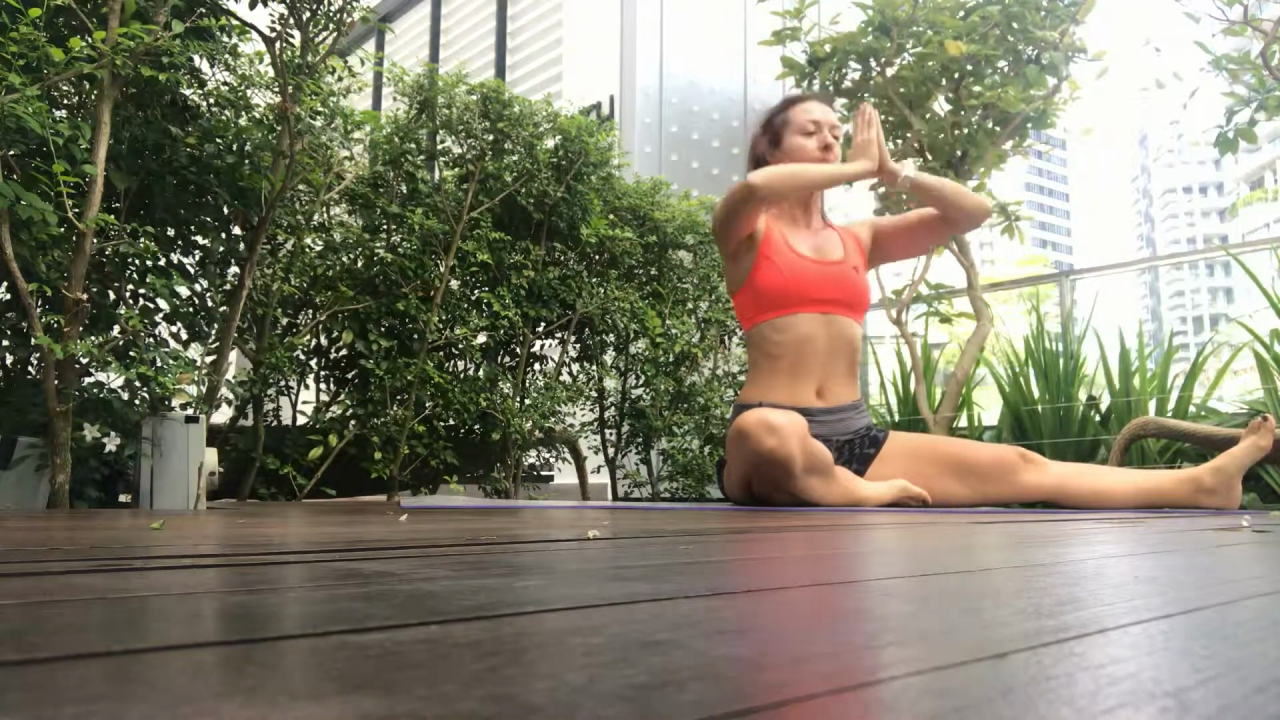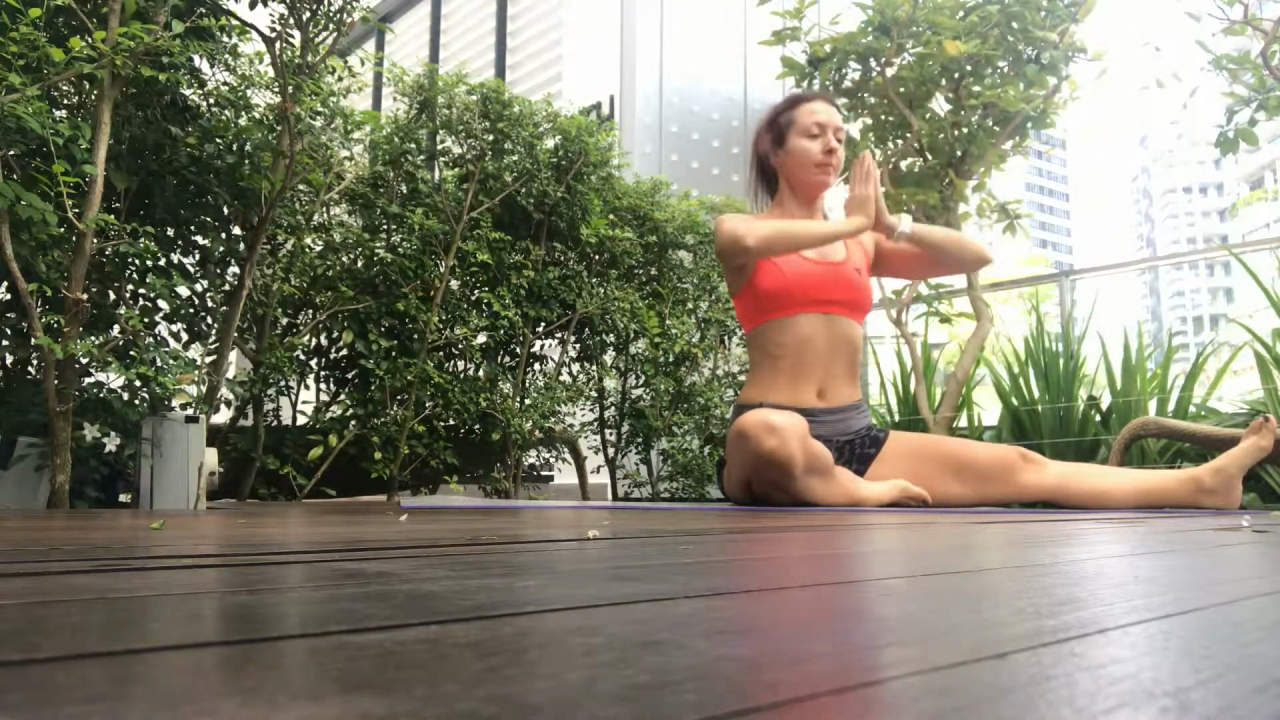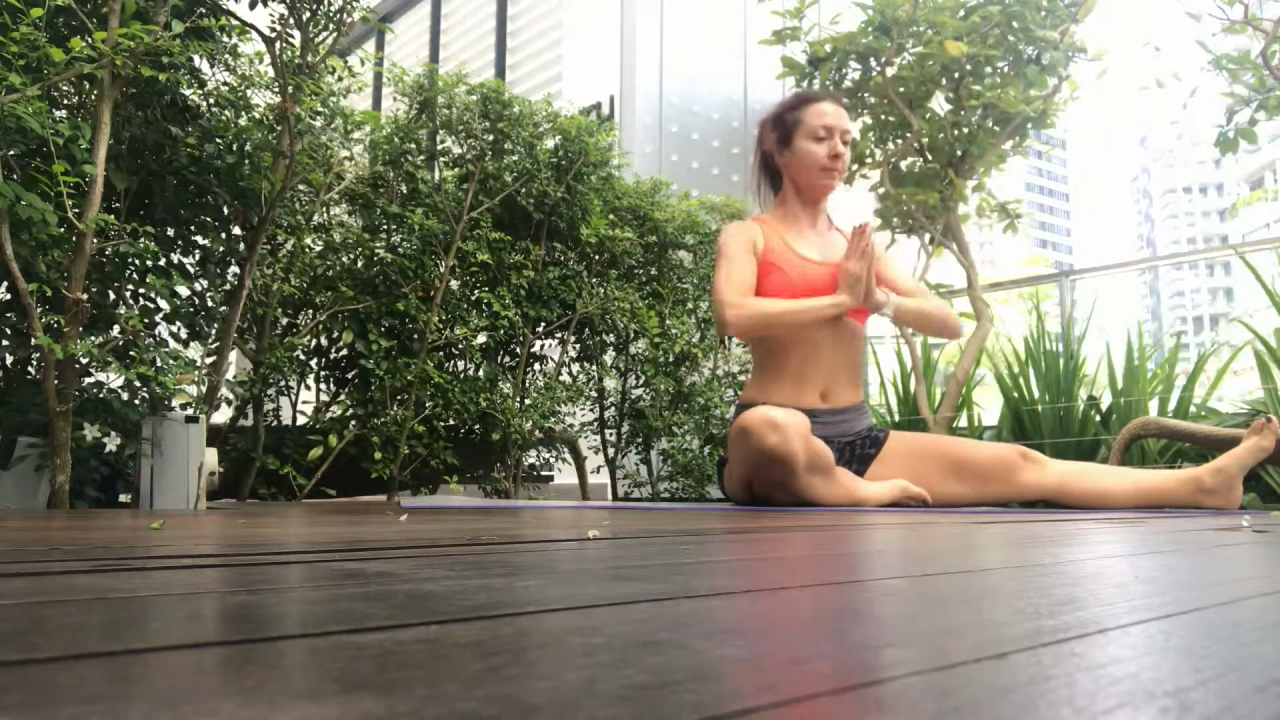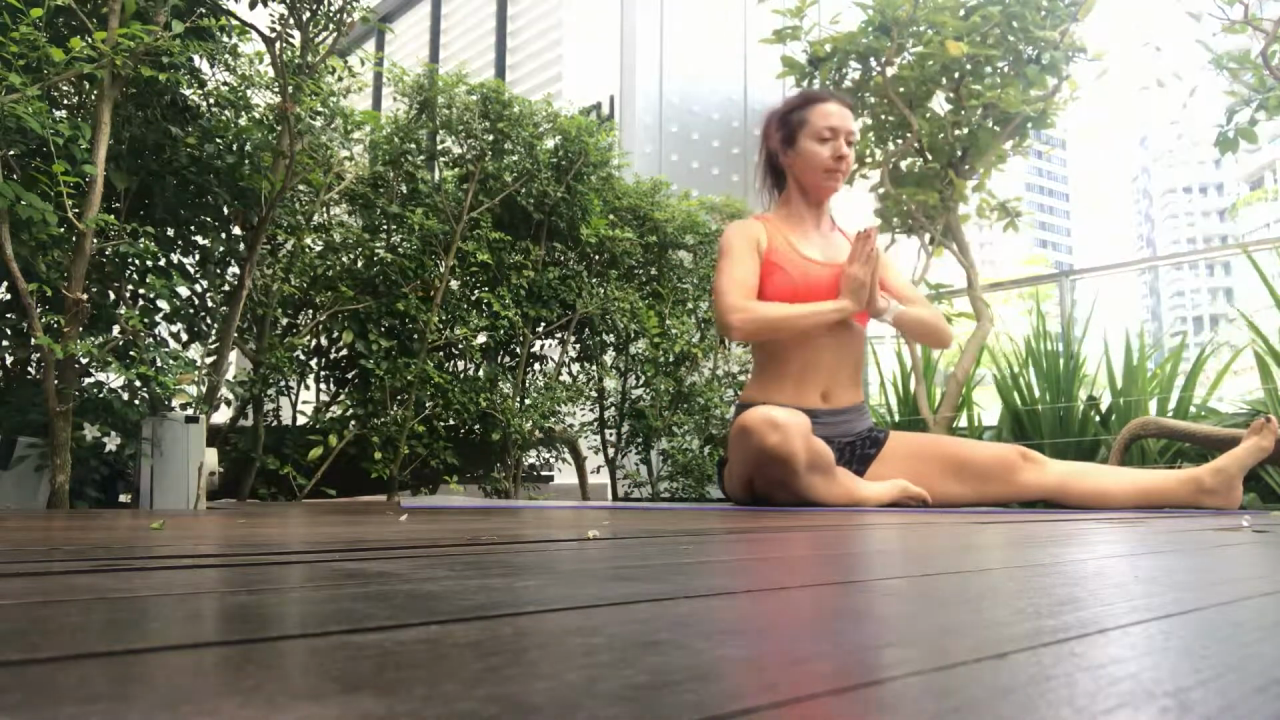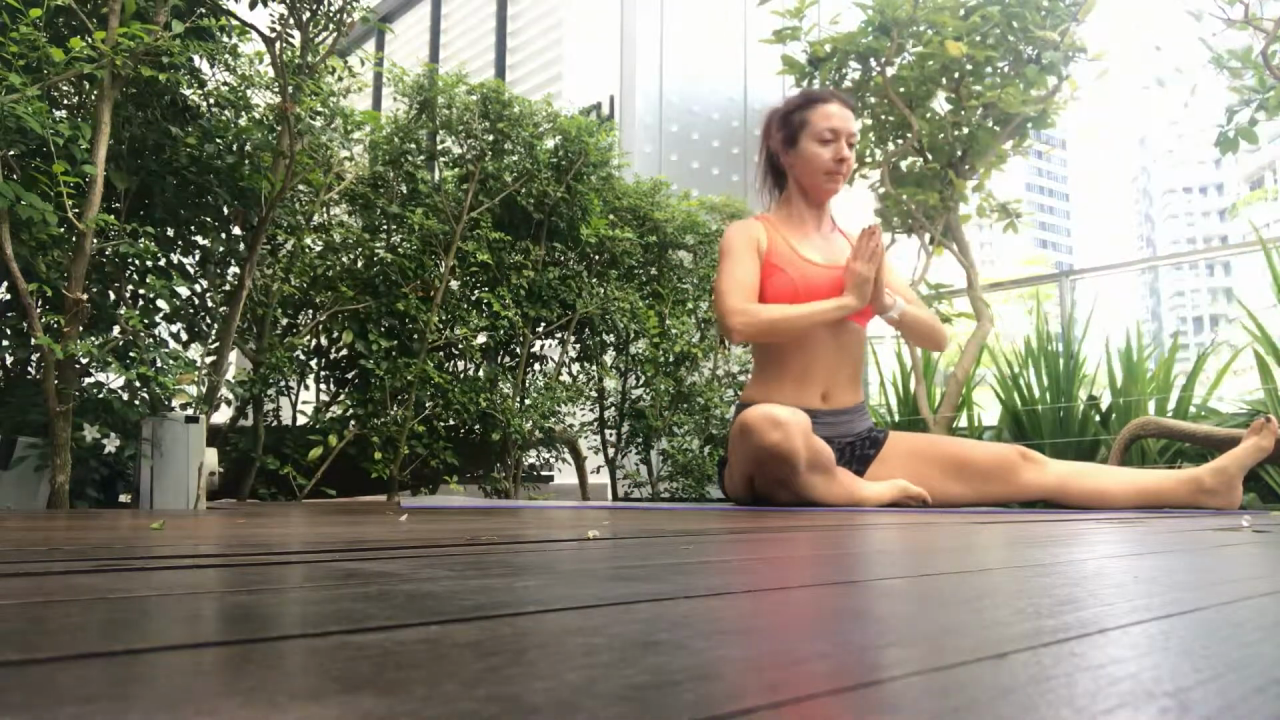
dt=0.2s
person 1, frame 1
left shoulder: (858, 240)
right shoulder: (747, 235)
left elbow: (973, 211)
right elbow: (754, 182)
left wrist: (892, 170)
right wrist: (856, 164)
left hip: (855, 436)
right hip: (771, 439)
left knee: (1019, 466)
right knee: (768, 432)
left ankle: (1197, 485)
right ankle: (862, 496)
person 1, frame 2
left shoulder: (862, 243)
right shoulder: (740, 231)
left elbow: (975, 256)
right elbow: (748, 241)
left wrist: (888, 222)
right wrist: (852, 218)
left hip: (854, 436)
right hip: (771, 442)
left knee: (1019, 466)
right knee: (767, 433)
left ankle: (1199, 485)
right ankle: (865, 496)
person 1, frame 3
left shoulder: (856, 248)
right shoulder: (745, 236)
left elbow: (951, 321)
right elbow: (733, 315)
left wrist: (878, 298)
right wrist: (838, 298)
left hip: (856, 438)
right hip: (773, 443)
left knee: (1021, 466)
right knee: (768, 429)
left ankle: (1201, 484)
right ankle: (865, 497)
person 1, frame 4
left shoulder: (860, 247)
right shoulder: (749, 235)
left elbow: (940, 332)
right elbow: (737, 319)
left wrist: (879, 304)
right wrist: (844, 303)
left hip: (857, 437)
right hip: (772, 448)
left knee: (1020, 466)
right knee: (770, 429)
left ankle: (1201, 483)
right ankle: (867, 496)
person 1, frame 5
left shoulder: (861, 247)
right shoulder: (749, 236)
left elbow: (936, 337)
right elbow: (739, 323)
left wrist: (882, 300)
right wrist: (847, 300)
left hip: (857, 437)
right hip: (773, 445)
left knee: (1020, 466)
right knee: (771, 427)
left ankle: (1202, 484)
right ankle: (863, 497)
